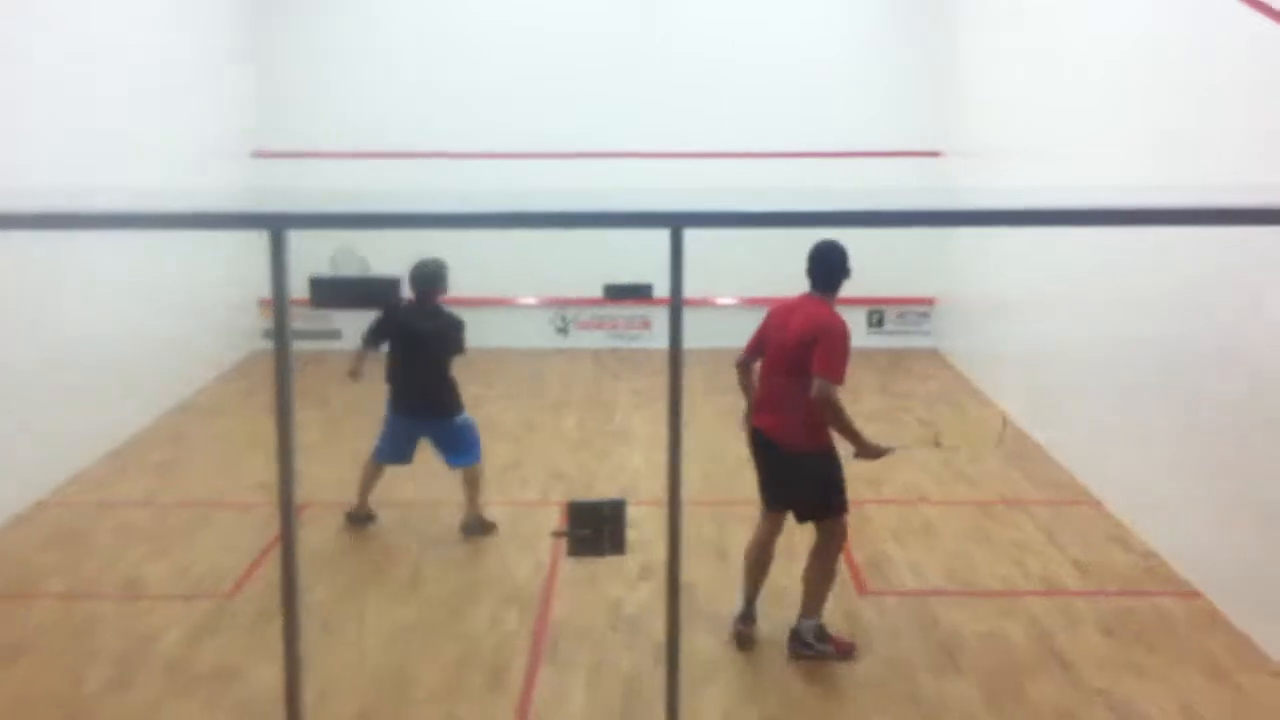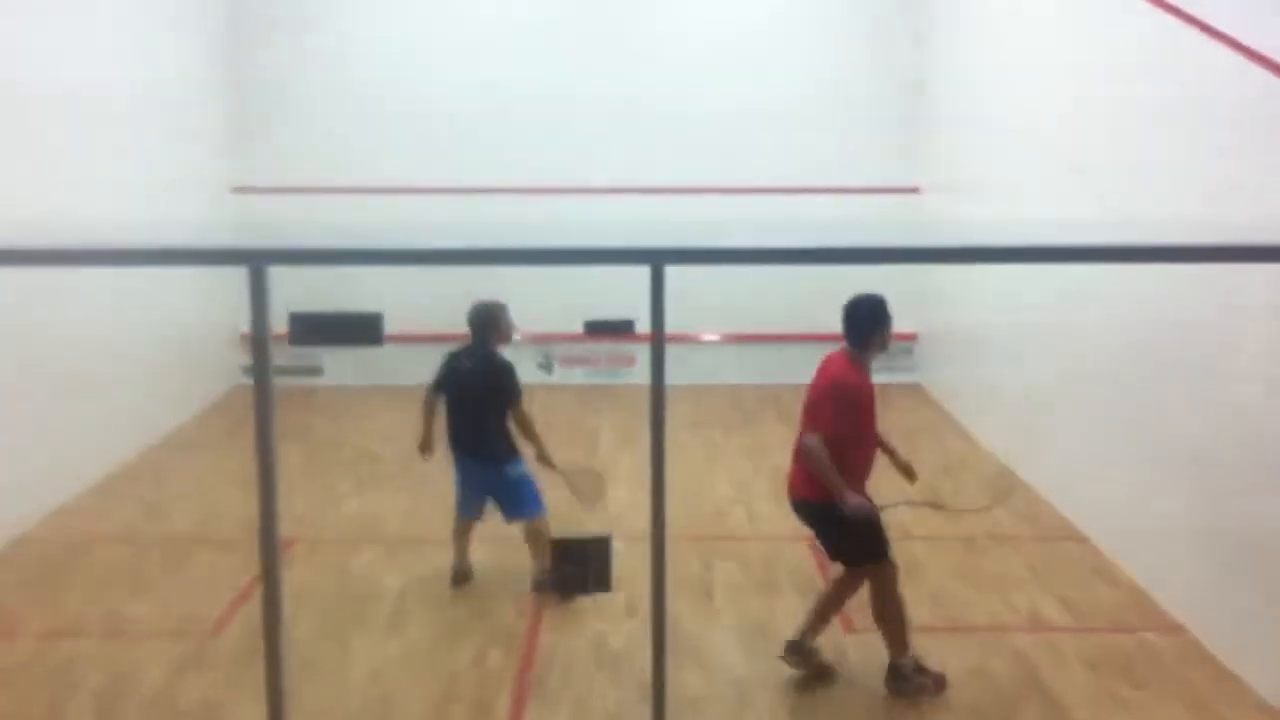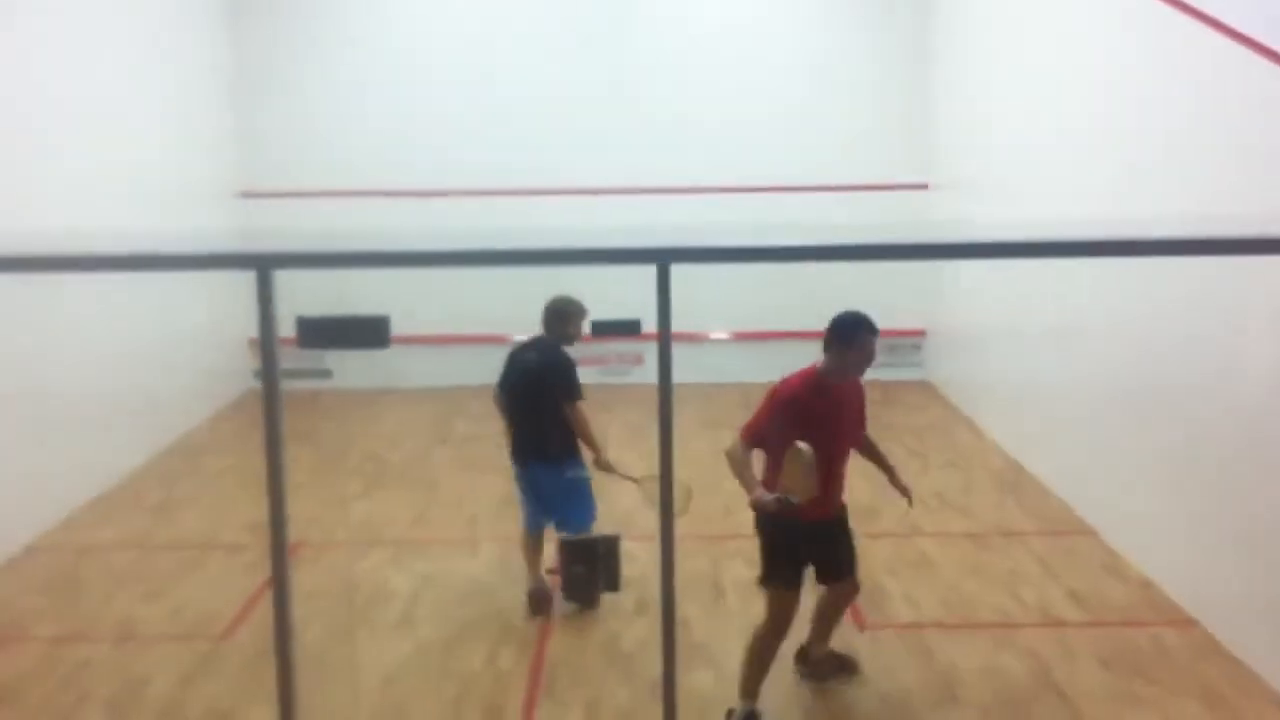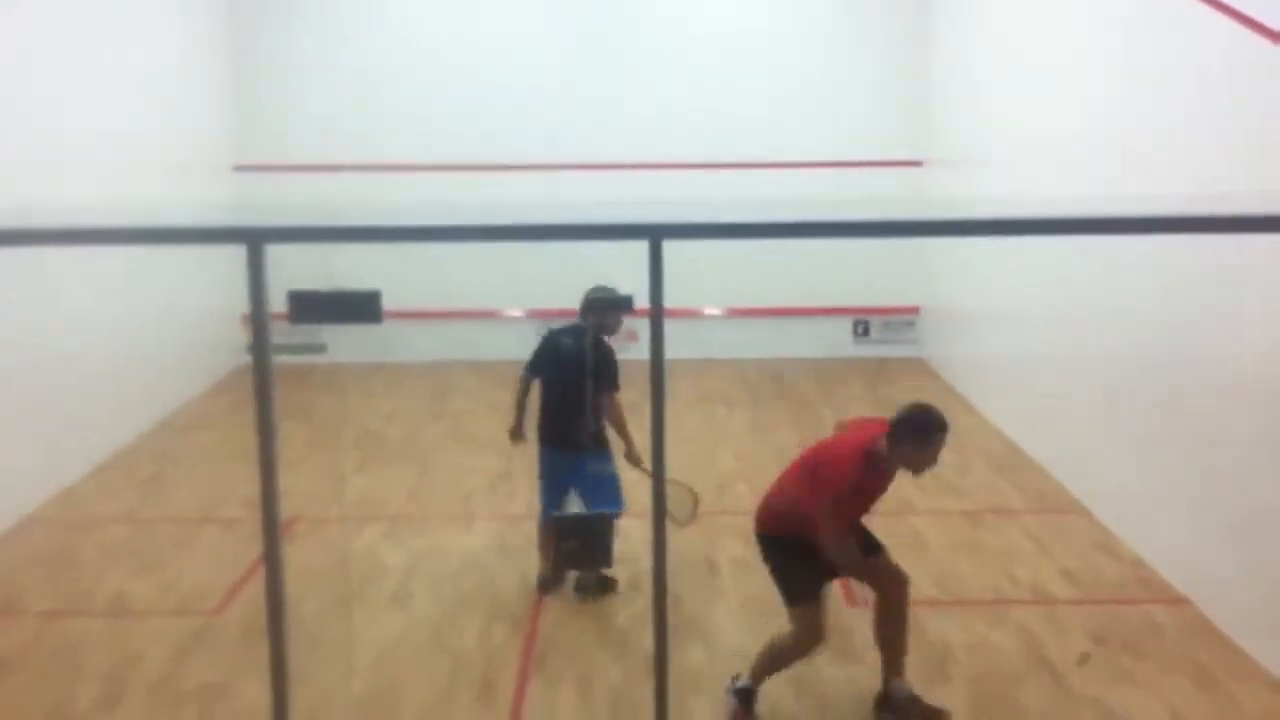
dt=0.5s
person 1, frame 1
left shoulder: (780, 311)
right shoulder: (832, 326)
left elbow: (743, 362)
right elbow: (822, 396)
left wrist: (754, 406)
right wrist: (859, 442)
left hip: (765, 434)
right hip: (804, 444)
left knee: (770, 524)
right knee: (832, 533)
left ankle: (747, 615)
right ankle: (807, 631)
person 1, frame 2
left shoulder: (847, 367)
right shoulder: (844, 380)
right elbow: (810, 444)
left wrist: (892, 453)
right wrist: (847, 494)
left hip: (828, 493)
right hip: (827, 497)
left knee: (858, 571)
right knee: (884, 576)
left ankle: (802, 645)
right ankle: (902, 669)
person 1, frame 3
left shoulder: (852, 390)
right shoulder: (790, 393)
right elbow: (738, 448)
left wrist: (890, 472)
right wrist: (754, 490)
left hip: (828, 510)
right hip: (784, 513)
left knee: (846, 588)
right knee: (780, 615)
left ankle: (813, 654)
person 1, frame 4
left shoulder: (881, 437)
right shoulder: (851, 471)
right elbow: (833, 544)
left hip: (819, 522)
right hip: (786, 528)
left knee: (895, 584)
right knee: (808, 629)
left ankle: (895, 694)
right ankle: (745, 688)
person 2, frame 1
left shoulder: (393, 316)
right shoulder: (452, 324)
left elbow: (367, 346)
left wrist: (357, 365)
left hip: (403, 404)
right hip: (442, 406)
left knee: (381, 456)
right knee: (469, 456)
left ankle: (360, 508)
right ankle: (473, 517)
person 2, frame 2
left shoulder: (455, 360)
right shoulder: (500, 368)
left elbow: (431, 397)
right elbow: (518, 414)
left wrist: (427, 434)
right wrist: (540, 447)
left hip: (464, 451)
right hip: (497, 454)
left knee: (466, 508)
right knee: (532, 510)
left ankle: (460, 564)
right ankle: (544, 573)
person 2, frame 3
left shoulder: (518, 354)
right shoulder: (560, 362)
left elbow: (500, 398)
right elbow: (573, 413)
right wrist: (598, 452)
left hip: (525, 452)
right hip: (558, 455)
left knee: (534, 521)
right knee: (578, 520)
left ankle: (536, 586)
person 2, frame 4
left shoulder: (553, 339)
right shoulder: (602, 352)
left elbow: (525, 381)
right elbow: (609, 404)
left wrist: (518, 420)
right wrist: (630, 445)
left hip: (551, 439)
right hip: (587, 443)
left knee: (551, 509)
right knee: (605, 508)
left ankle: (547, 572)
right ankle: (590, 576)
